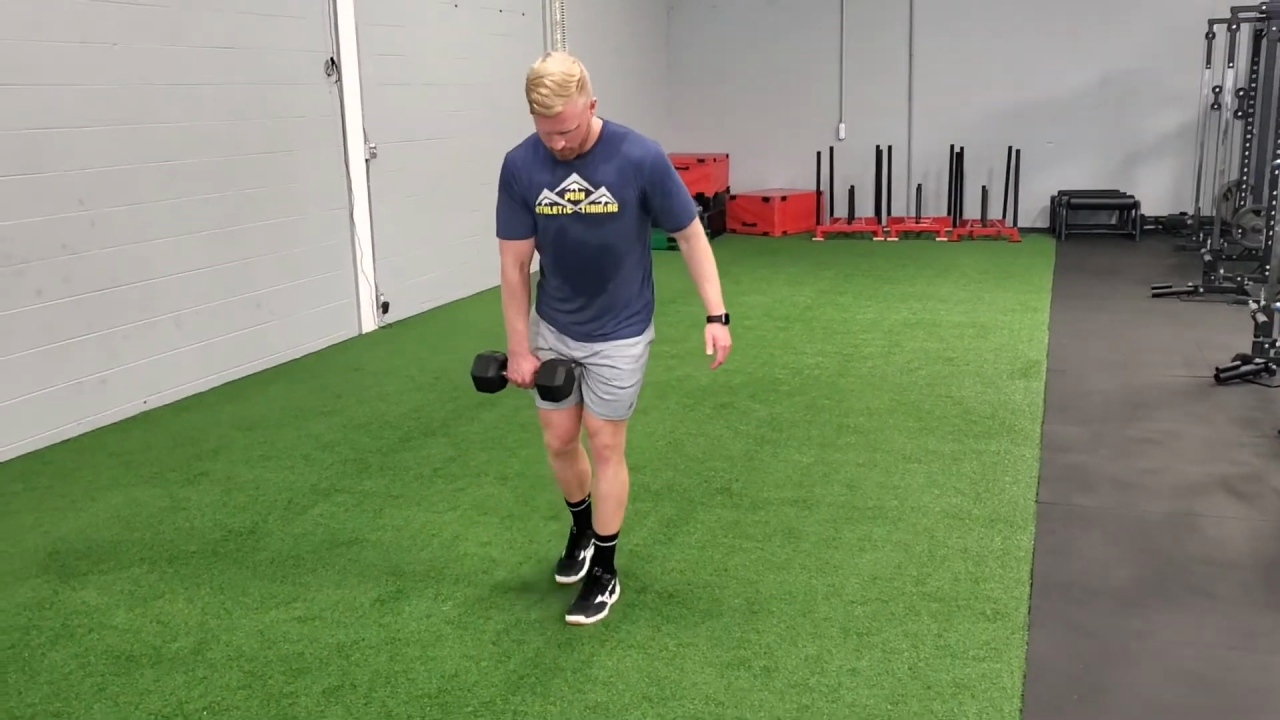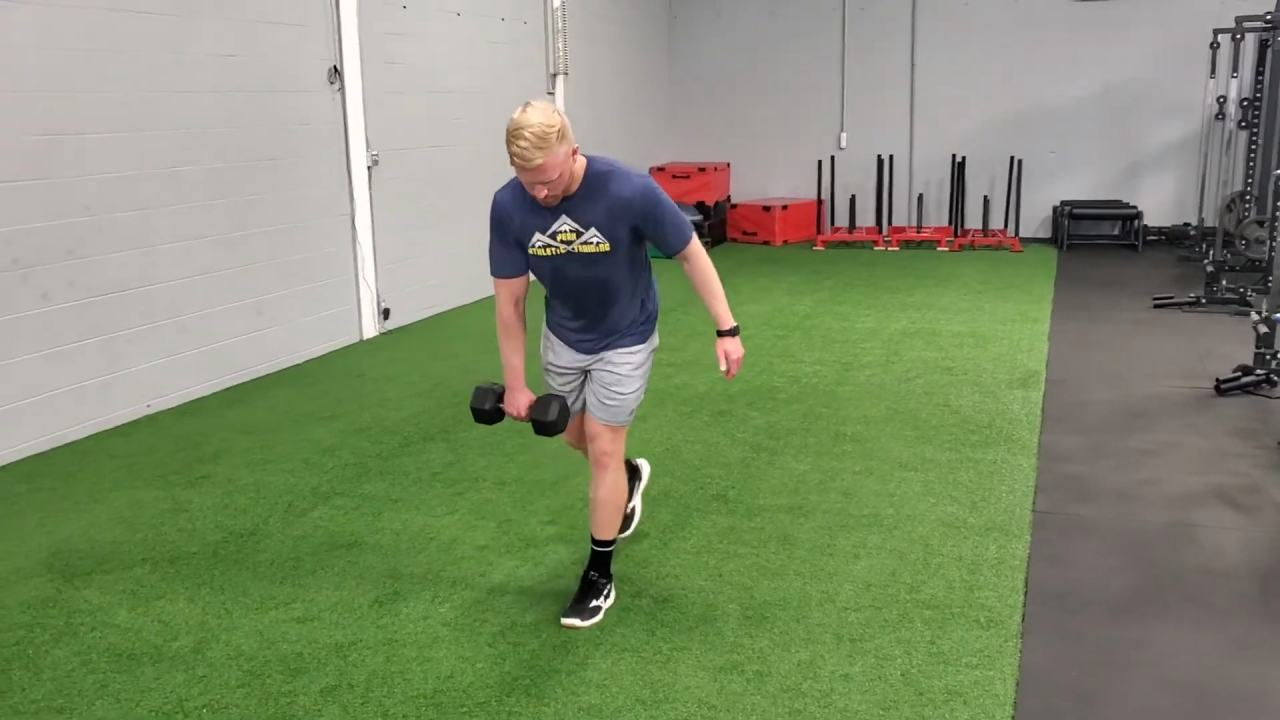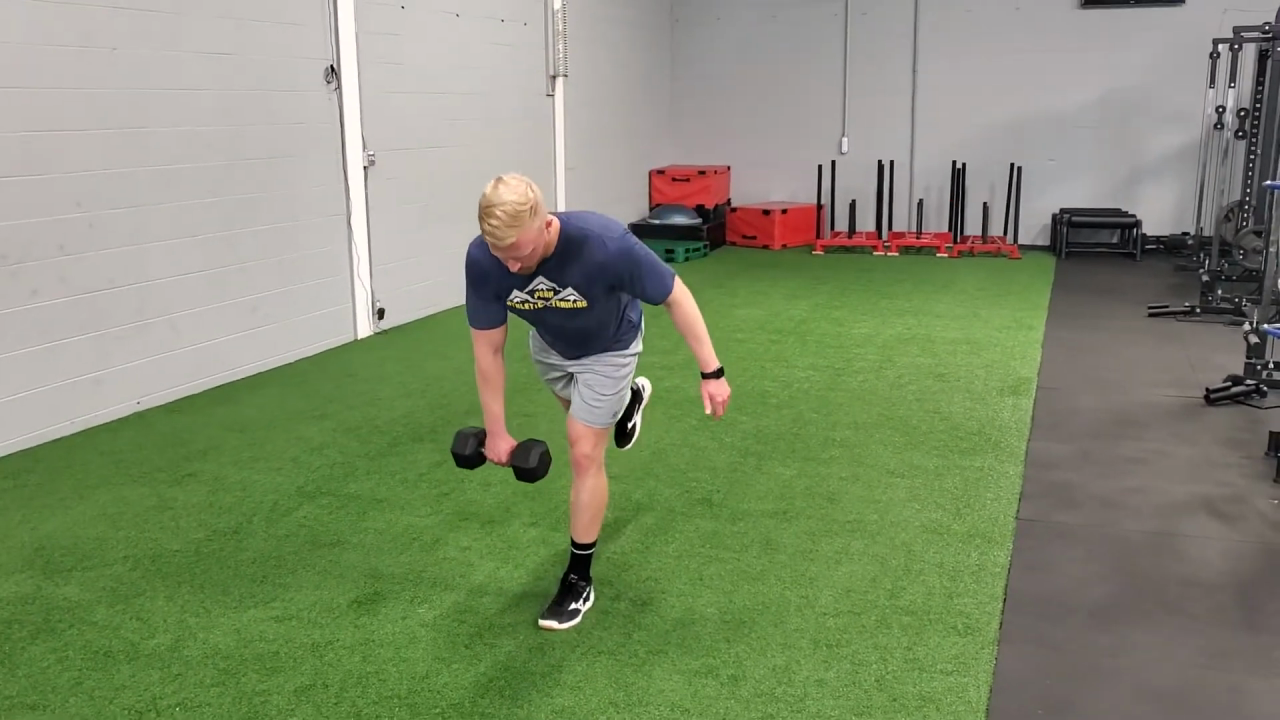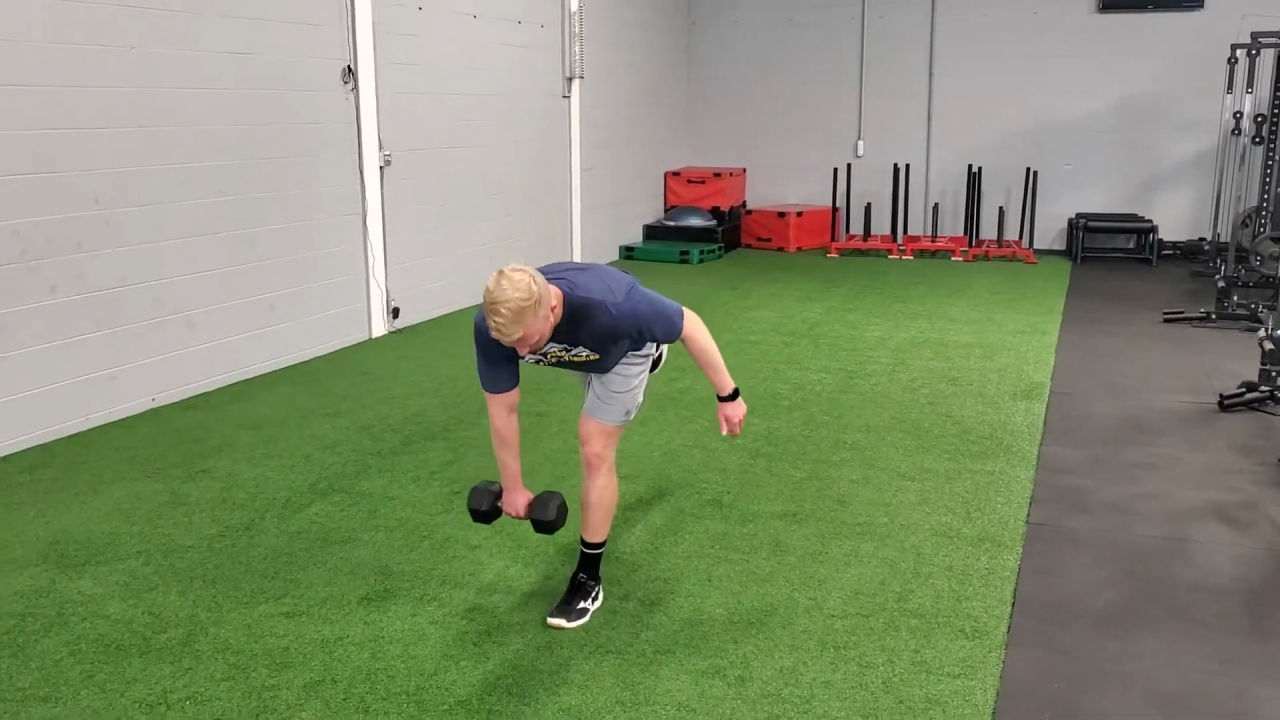
dt=0.7s
person 1, frame 1
left shoulder: (641, 158)
right shoulder: (520, 166)
left elbow: (690, 235)
right elbow: (514, 264)
left wrist: (716, 315)
right wrist: (519, 349)
left hip: (619, 331)
right hip: (553, 327)
left knee: (604, 445)
right knee: (558, 441)
left ankle: (603, 572)
right ankle: (580, 529)
person 1, frame 2
left shoulder: (630, 191)
right shoulder: (509, 206)
left elbow: (690, 253)
right elbow: (509, 300)
left wrist: (726, 329)
right wrist: (515, 384)
left hip: (623, 338)
right hip: (563, 337)
left knee: (603, 449)
right knee: (577, 440)
left ankle: (599, 577)
right ankle: (629, 476)
person 1, frame 3
left shoulder: (605, 244)
right shoulder: (481, 259)
left elbow: (675, 295)
right elbow: (488, 349)
left wrist: (710, 370)
right wrist: (495, 430)
left hip: (606, 347)
right hip: (549, 344)
left knee: (583, 452)
right knee: (577, 416)
left ankle: (579, 579)
right ankle: (627, 397)
person 1, frame 4
left shoulder: (609, 303)
right shoulder: (493, 325)
left elbow: (688, 325)
right elbow: (502, 409)
left wrist: (727, 395)
right wrist: (512, 486)
left hip: (623, 347)
left knee: (595, 449)
left ankle: (588, 578)
right ankle: (650, 348)
